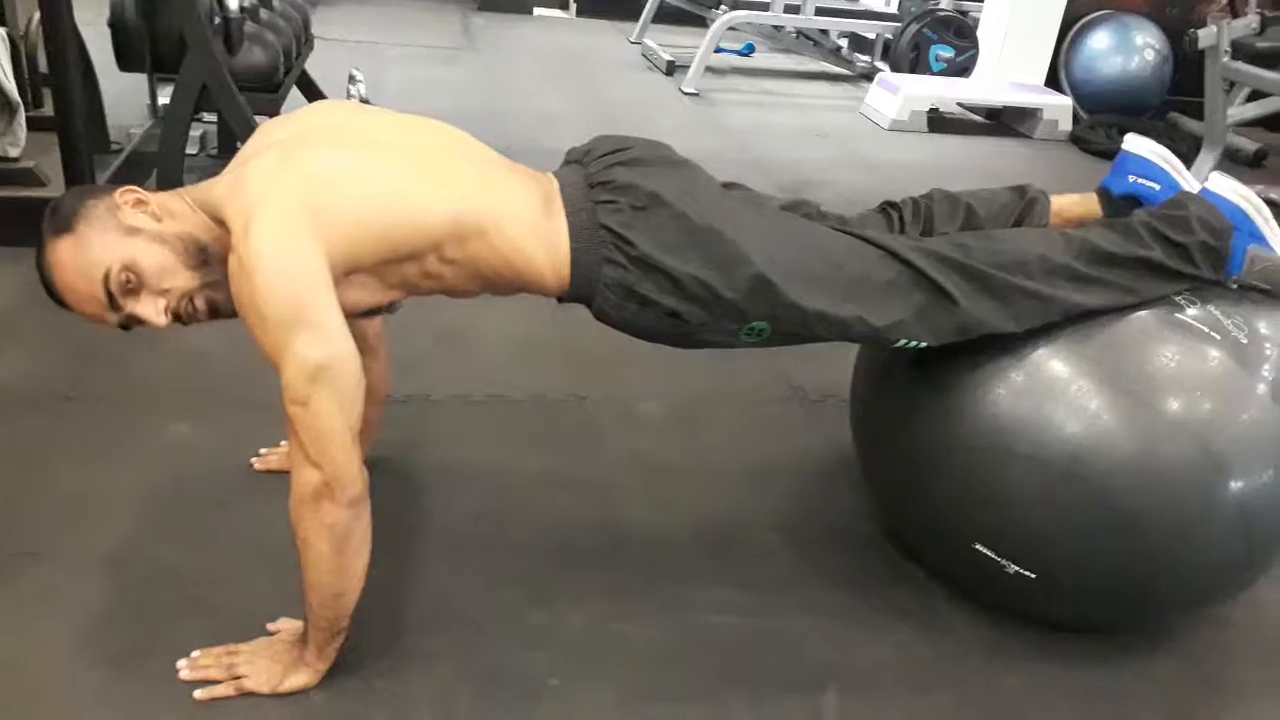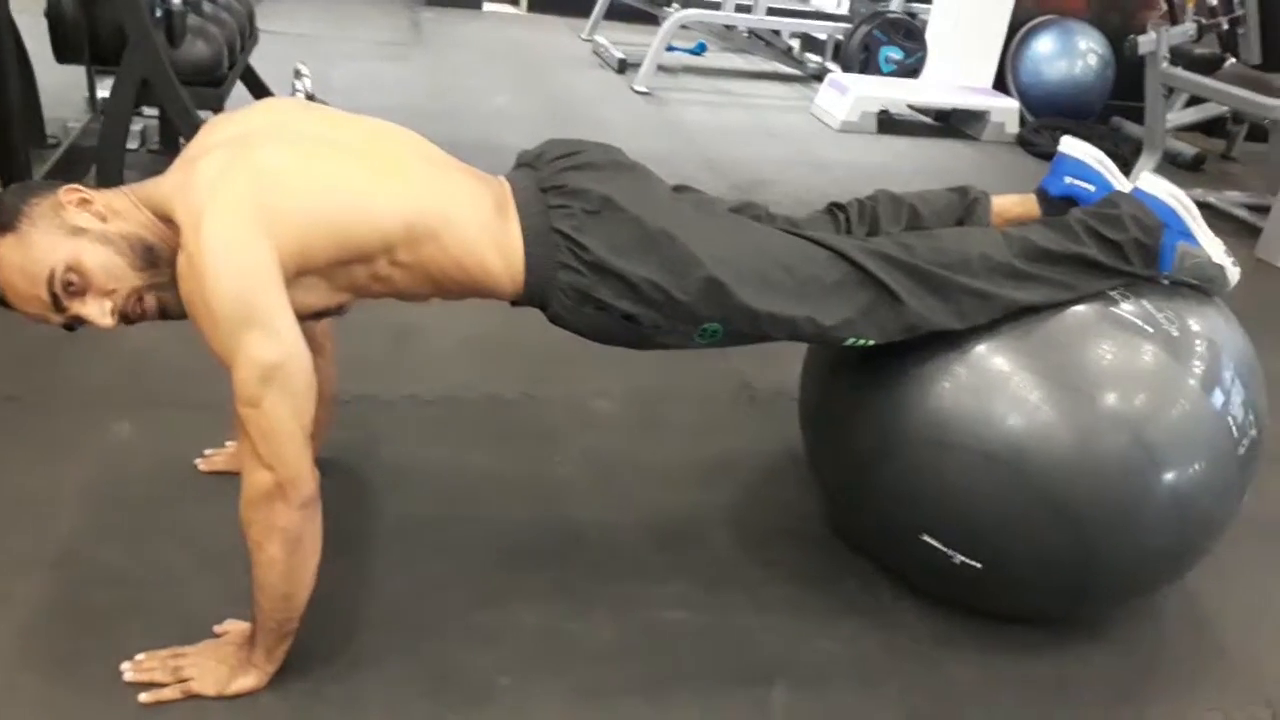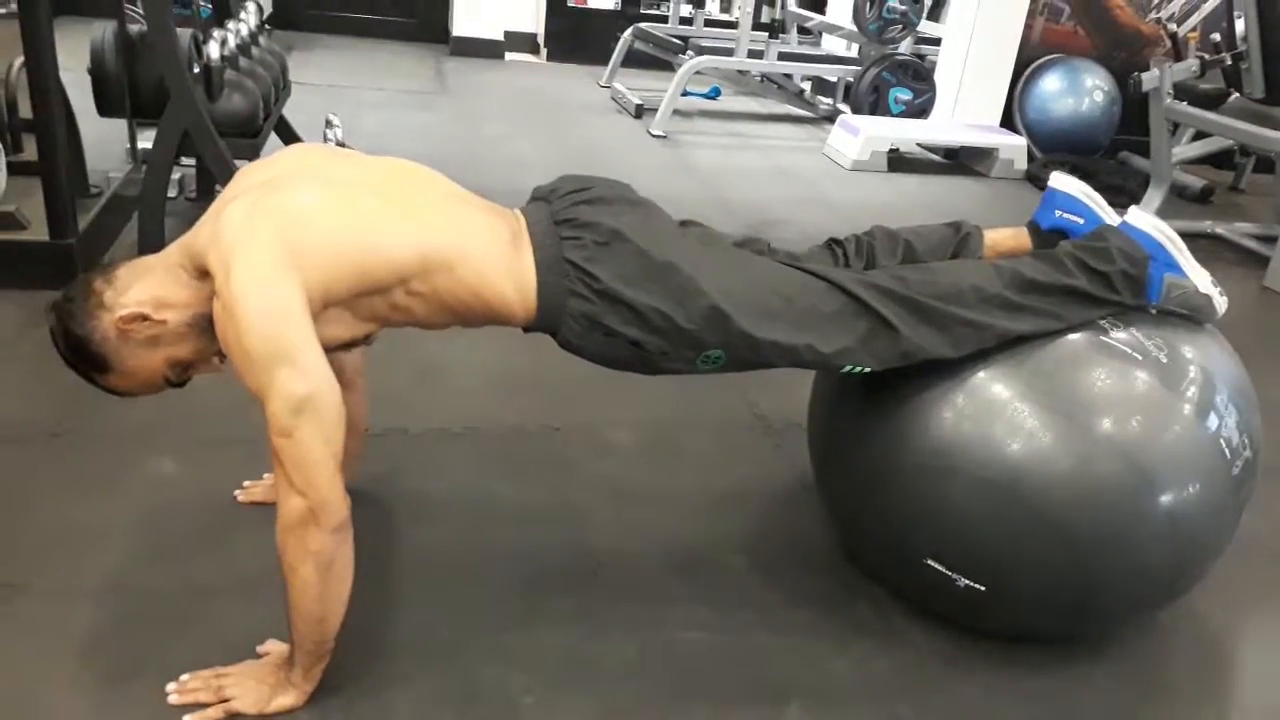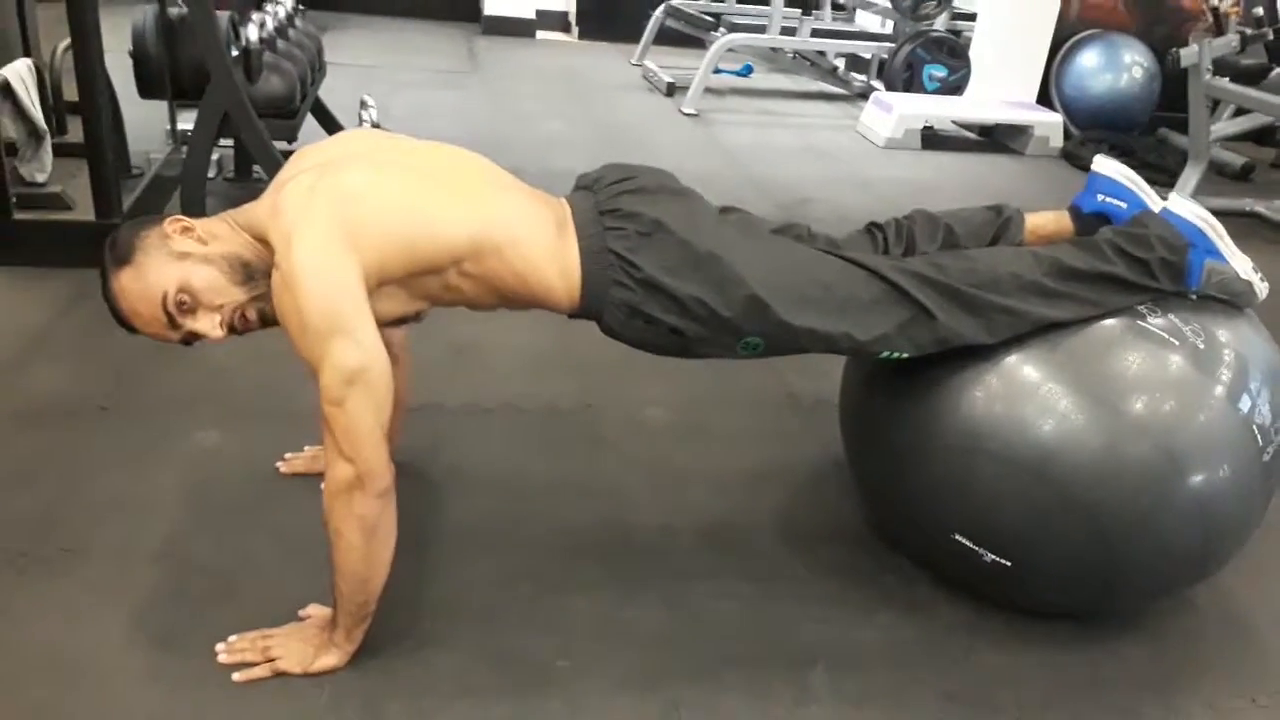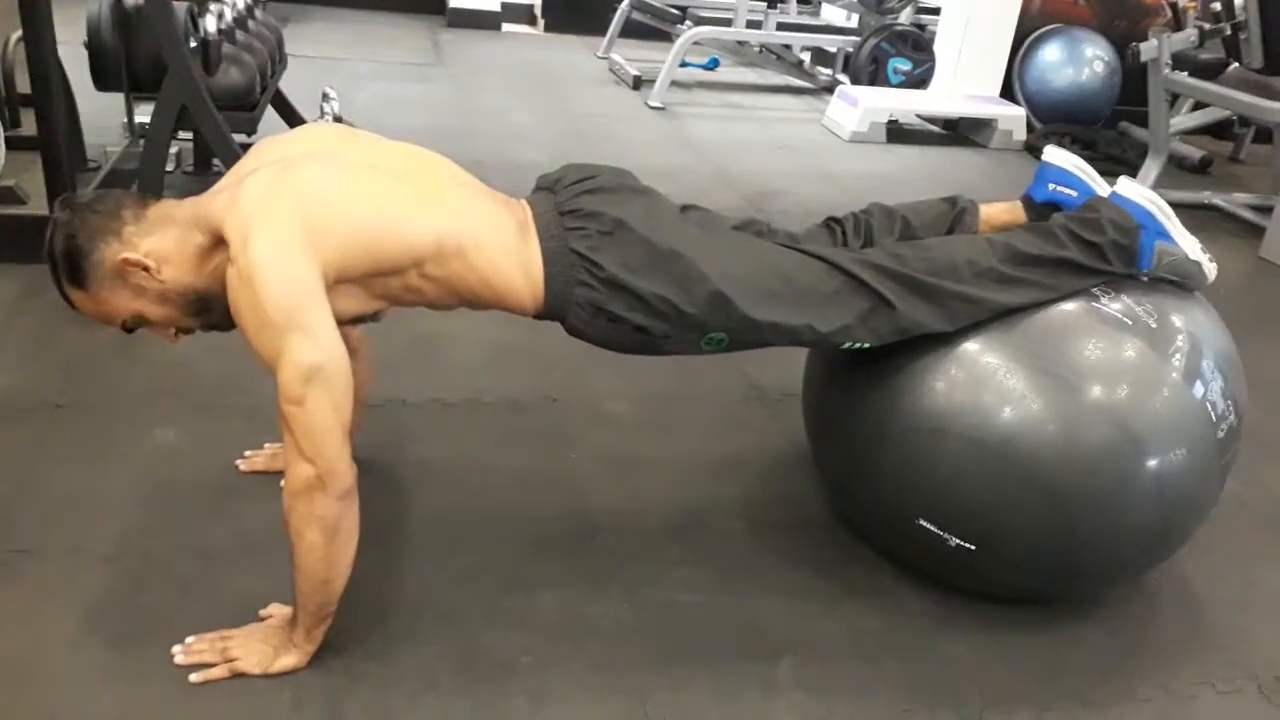
dt=1s
person 1, frame 1
left shoulder: (262, 251)
right shoulder: (275, 154)
left elbow: (332, 487)
left wrist: (310, 654)
right wrist: (347, 431)
left hip: (640, 255)
right hip: (614, 186)
left knee: (923, 290)
right knee: (889, 245)
right ankle: (1114, 195)
person 1, frame 2
left shoulder: (213, 251)
right shoulder: (224, 146)
left elbow: (286, 493)
left wrist: (258, 655)
right wrist: (297, 432)
left hip: (593, 259)
right hip: (567, 189)
left knee: (869, 291)
right knee: (831, 243)
left ankle: (1137, 234)
right ankle: (1053, 193)
person 1, frame 3
left shoulder: (245, 293)
right shoulder: (254, 195)
left elbow: (320, 513)
right wrist: (323, 458)
left hip: (601, 287)
right hip: (579, 221)
left knee: (863, 321)
right knee: (832, 277)
left ankle: (1127, 264)
right ankle: (1049, 227)
person 1, frame 4
left shoulder: (303, 265)
right shoulder: (309, 178)
left elbow: (365, 483)
left wrist: (339, 636)
right wrist: (362, 437)
left hip: (645, 275)
right hip: (622, 208)
left knee: (900, 306)
right knee: (867, 261)
left ankle: (1164, 251)
right ankle: (1083, 210)
person 1, frame 5
left shoulder: (257, 267)
right shoulder: (264, 173)
left elbow: (325, 480)
left wrist: (299, 637)
right wrist: (319, 432)
left hip: (607, 275)
right hip: (584, 209)
left knee: (865, 297)
right knee: (831, 255)
left ankle: (1118, 235)
right ankle: (1039, 199)
